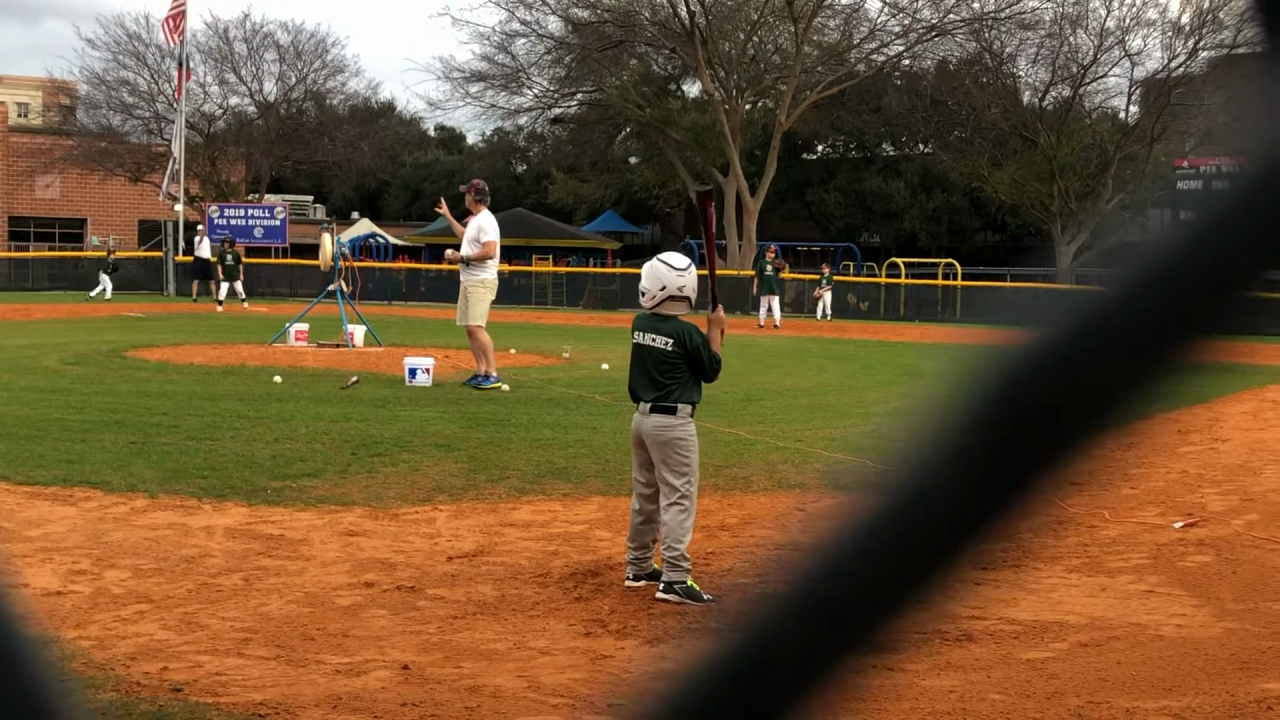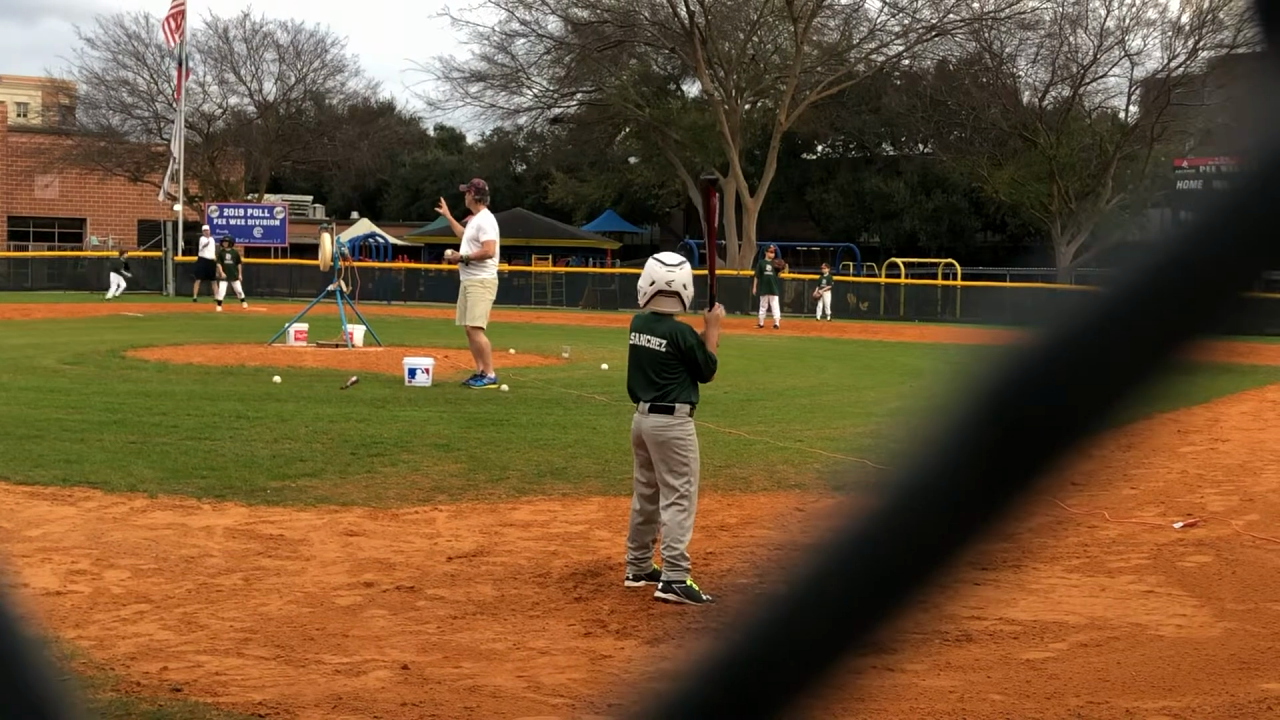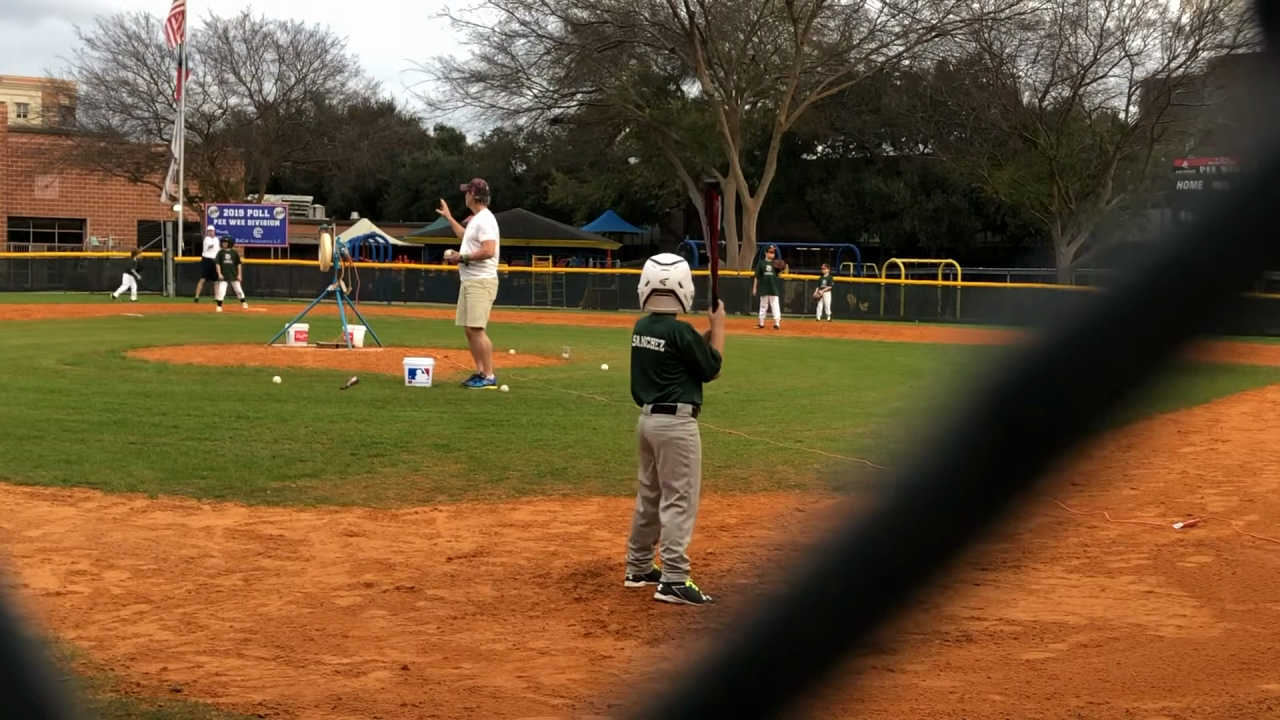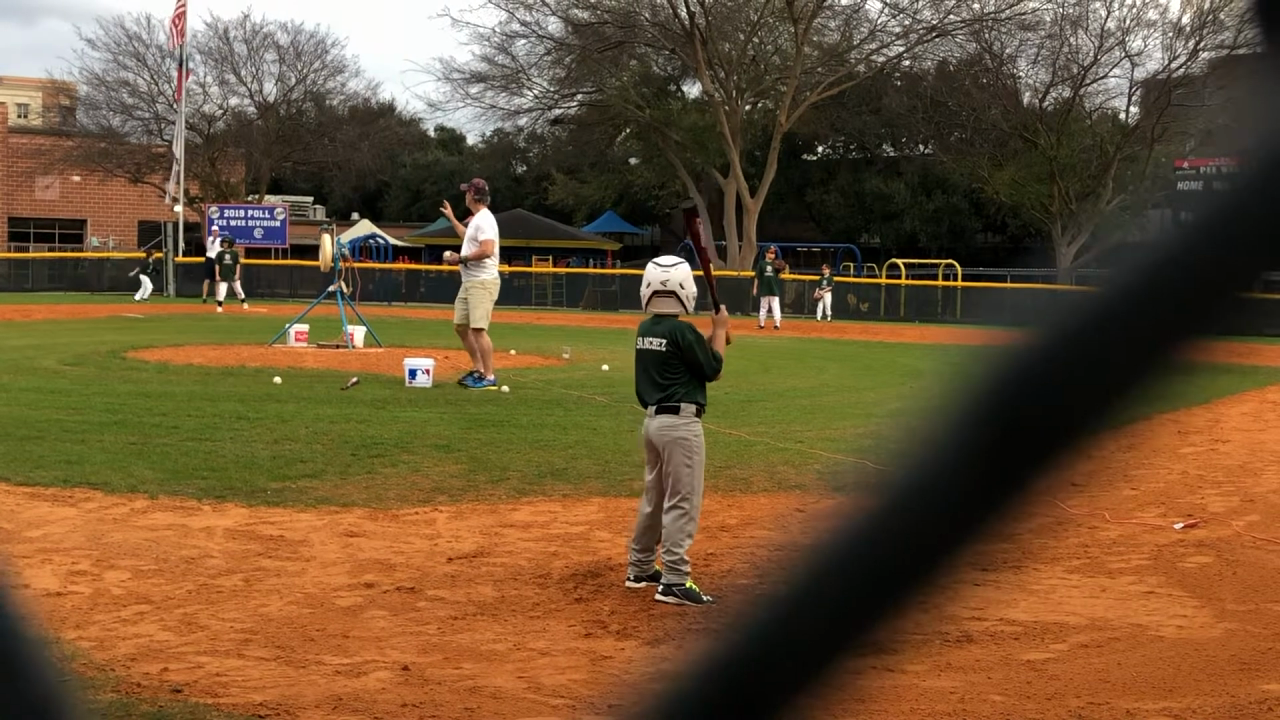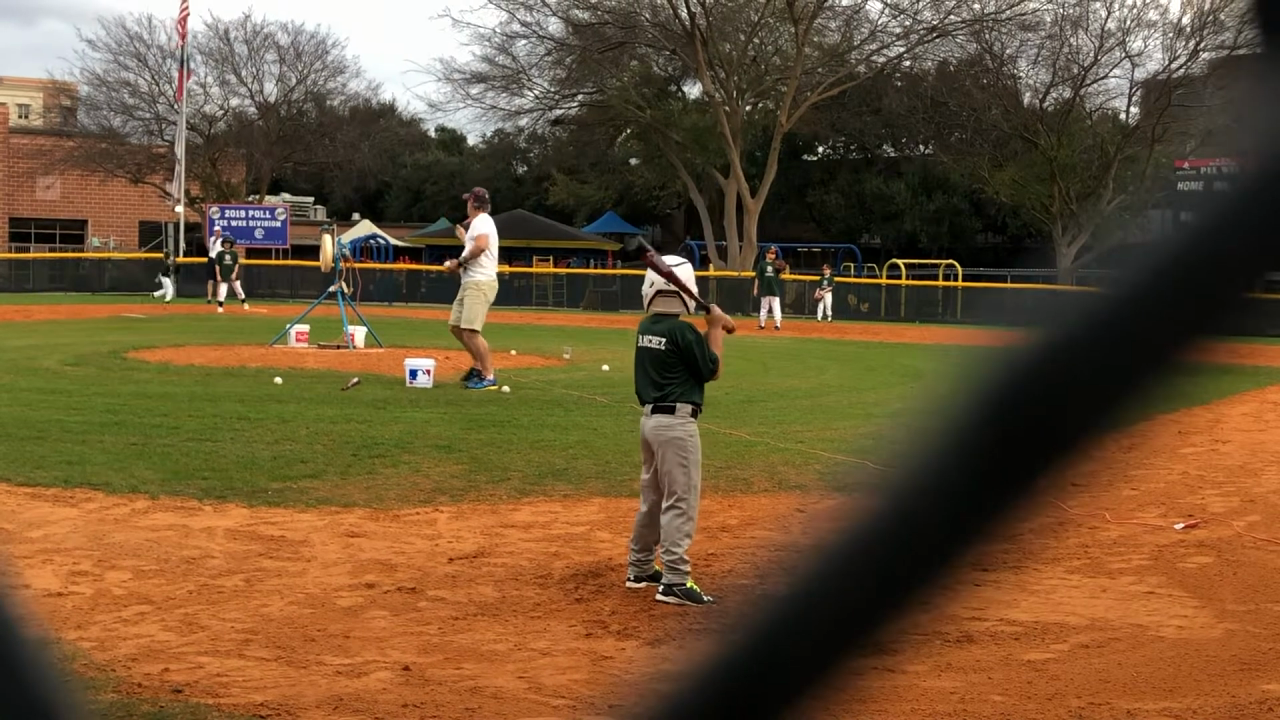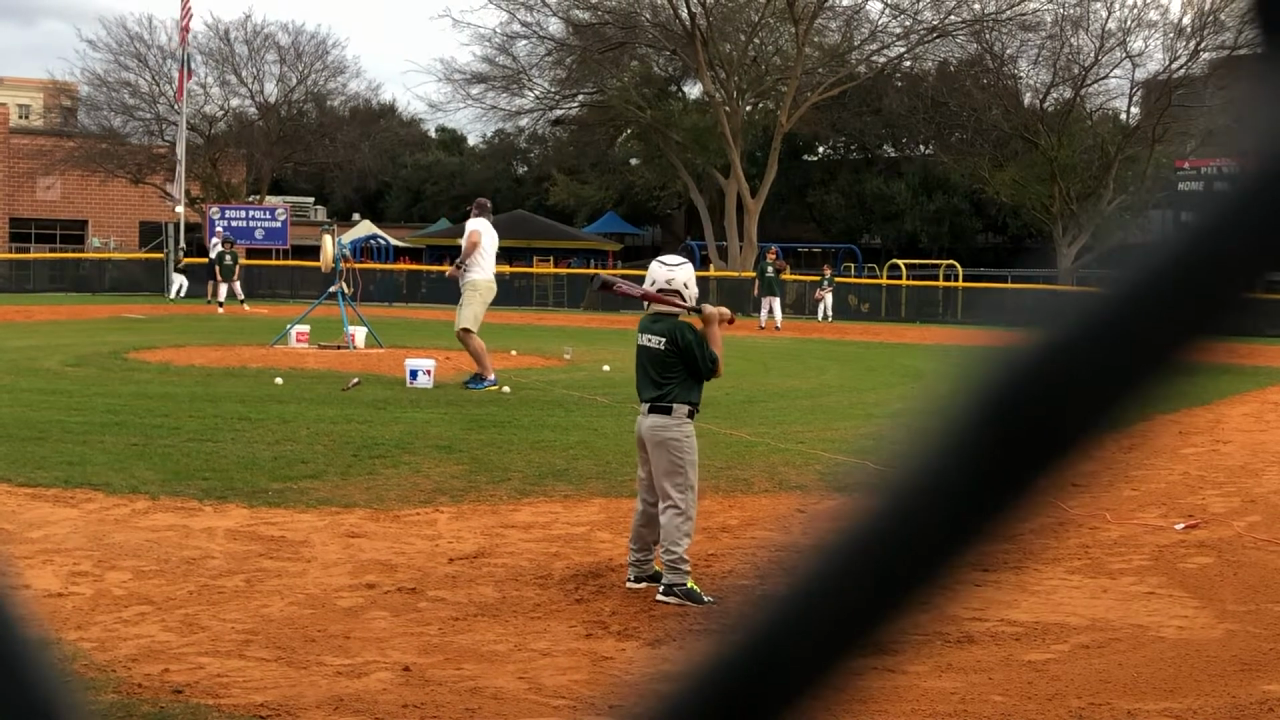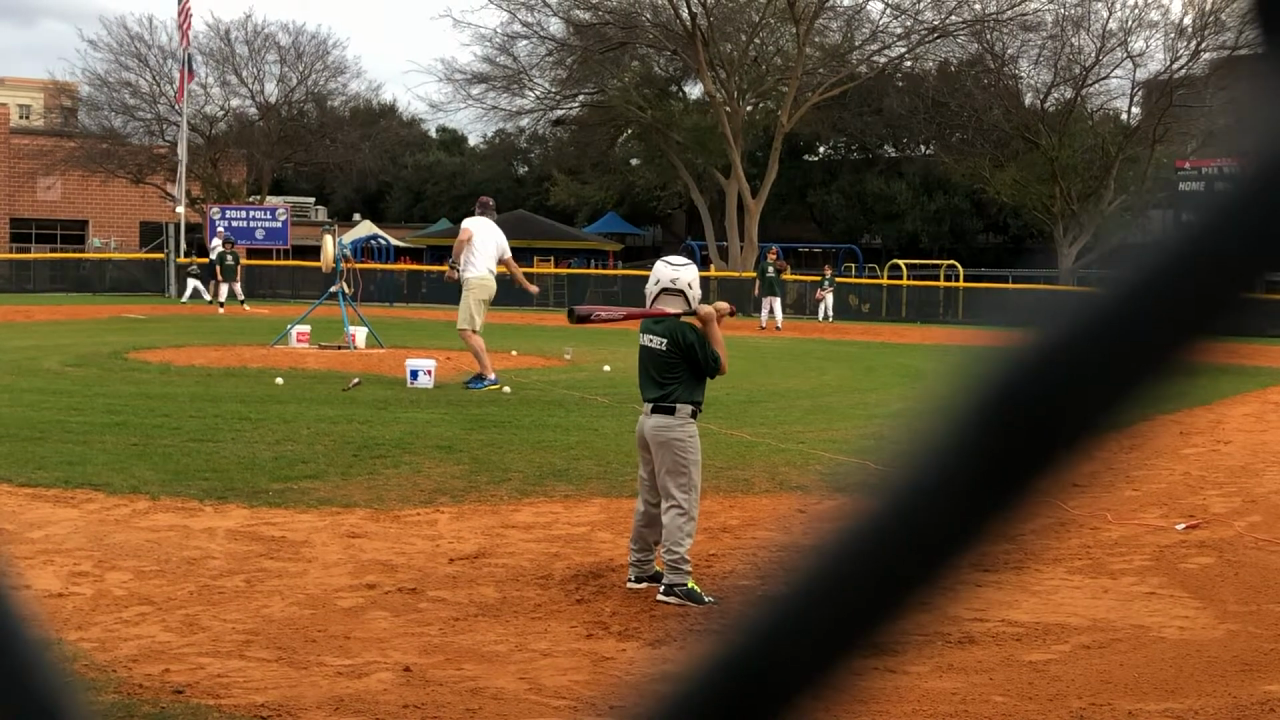
dt=0.2s
person 1, frame 1
left shoulder: (640, 324)
right shoulder: (687, 332)
right elbow: (712, 372)
left wrist: (709, 332)
right wrist: (714, 330)
left hip: (642, 418)
right hip: (673, 423)
left knee: (645, 496)
right knee: (679, 499)
left ankle: (638, 567)
right ankle: (675, 579)
person 1, frame 2
left shoulder: (638, 324)
right shoulder: (680, 331)
right elbow: (708, 372)
left wrist: (704, 334)
right wrist: (713, 329)
left hip: (642, 417)
right hip: (673, 422)
left knee: (646, 496)
right knee: (679, 499)
left ankle: (638, 567)
right ankle: (674, 579)
person 1, frame 3
left shoulder: (641, 327)
right shoulder: (680, 330)
right elbow: (711, 370)
left wrist: (708, 335)
right wrist: (718, 328)
left hip: (648, 419)
right hip: (677, 423)
left knee: (650, 497)
right knee: (679, 501)
left ankle: (639, 567)
right ankle: (674, 580)
person 1, frame 4
left shoulder: (645, 329)
right shoulder: (682, 330)
right elbow: (714, 371)
left wrist: (712, 334)
right wrist: (719, 330)
left hip: (653, 420)
right hip: (680, 423)
left knee: (654, 498)
right knee: (682, 502)
left ankle: (640, 568)
right ankle: (674, 582)
person 1, frame 5
left shoulder: (646, 326)
right shoulder: (682, 330)
right elbow: (712, 371)
left wrist: (713, 328)
right wrist: (716, 328)
left hip: (650, 419)
right hip: (677, 423)
left knee: (652, 498)
right knee: (680, 501)
left ankle: (640, 568)
right ankle: (674, 582)
person 1, frame 6
left shoulder: (647, 323)
right shoulder: (681, 329)
right elbow: (714, 368)
left wrist: (712, 322)
right wrist: (712, 325)
left hip: (647, 419)
right hip: (672, 423)
left knee: (650, 497)
right knee: (678, 501)
left ankle: (640, 569)
right ankle: (675, 582)
person 1, frame 7
left shoulder: (649, 325)
right shoulder: (683, 331)
right elbow: (719, 366)
left wrist: (712, 320)
right wrist: (711, 323)
left hip: (649, 419)
right hip: (676, 424)
left knee: (650, 497)
right knee: (680, 502)
left ankle: (641, 568)
right ankle: (675, 582)
person 2, frame 1
left shoulder: (486, 220)
right shoulder: (474, 220)
left elbow: (489, 252)
left wrist: (462, 258)
right wrist: (448, 216)
left hip: (482, 281)
right hip: (467, 281)
left knee: (476, 327)
right knee: (469, 329)
left ankle: (492, 374)
right ankle: (481, 373)
person 2, frame 2
left shoulder: (485, 220)
right shoulder: (474, 219)
left elbow: (489, 252)
left wrist: (462, 257)
right wrist: (448, 216)
left hip: (482, 282)
right hip: (468, 281)
left knee: (475, 329)
right knee: (469, 329)
left ankle: (490, 375)
right ankle: (480, 373)
person 2, frame 3
left shoulder: (485, 219)
right shoulder: (475, 219)
left elbow: (488, 251)
left wrist: (461, 257)
right wrist: (448, 217)
left hip: (481, 282)
right hip: (468, 281)
left knee: (476, 329)
right knee: (469, 329)
left ankle: (489, 377)
right ankle: (480, 373)
person 2, frame 4
left shoulder: (483, 218)
right shoulder: (476, 219)
left elbow: (486, 251)
left wrist: (460, 258)
right wrist: (453, 220)
left hip: (483, 282)
right hip: (470, 281)
left knee: (478, 329)
right knee: (461, 326)
left ankle: (489, 377)
right ankle: (477, 370)
person 2, frame 5
left shoulder: (480, 220)
right shoulder: (484, 223)
left elbow: (481, 245)
left wrist: (460, 261)
right wrist: (464, 237)
left hip: (480, 284)
right hip: (470, 284)
left knee: (470, 330)
right knee: (456, 326)
left ankle: (488, 376)
right ankle: (478, 366)
person 2, frame 6
left shoulder: (476, 224)
right shoulder: (491, 232)
left elbow: (474, 240)
left wrist: (458, 264)
left hip: (478, 285)
right hip: (475, 285)
left knee: (466, 332)
right knee: (461, 331)
left ankle: (490, 377)
right ankle: (482, 371)
person 2, frame 7
left shoulder: (471, 221)
right shoulder: (498, 232)
left elbow: (462, 239)
right elbow: (511, 265)
left wrist: (452, 265)
right wrist: (526, 285)
left hip: (476, 281)
right hip: (488, 282)
left knee: (466, 331)
right knee: (471, 330)
left ankle: (490, 376)
right ankle: (484, 373)
